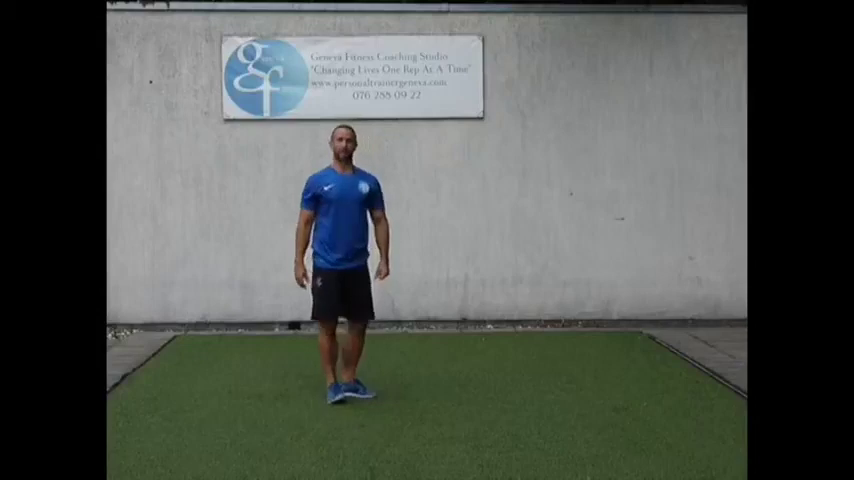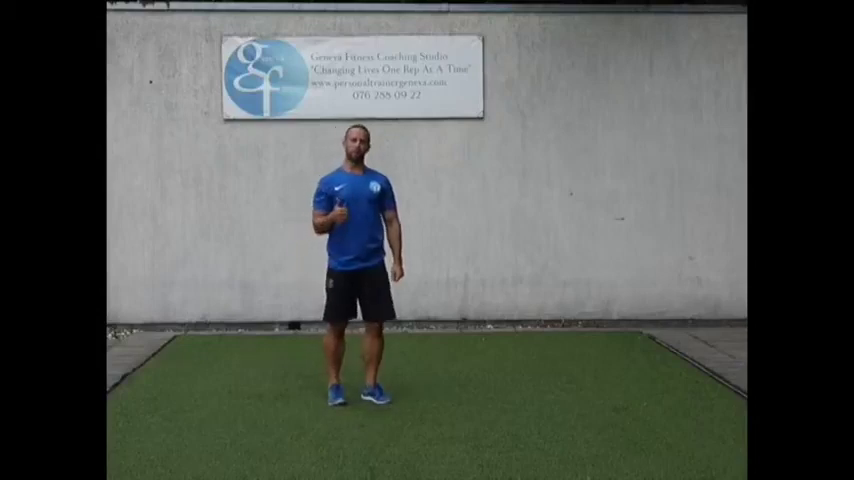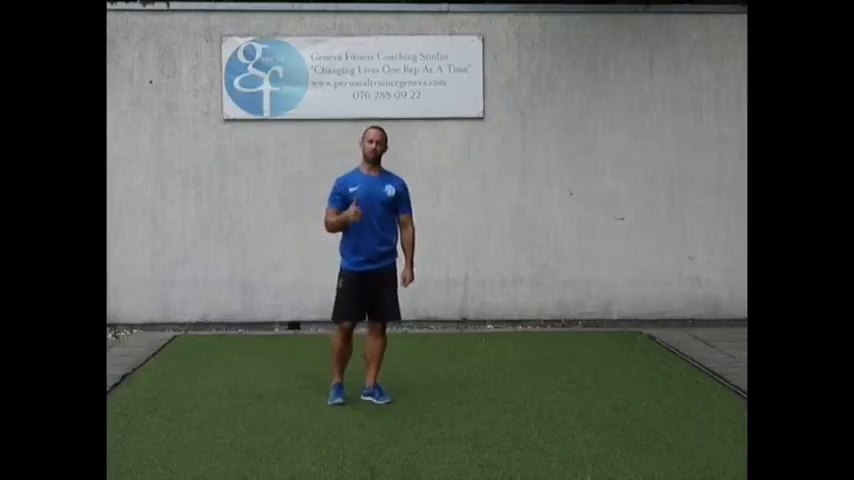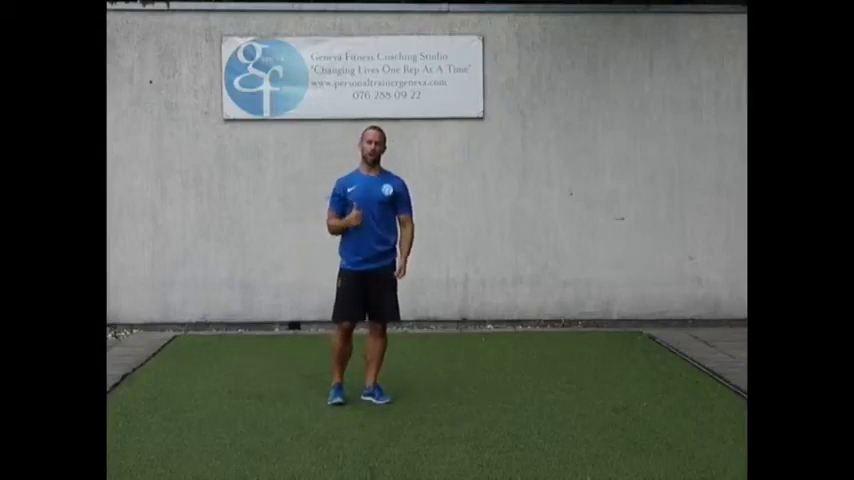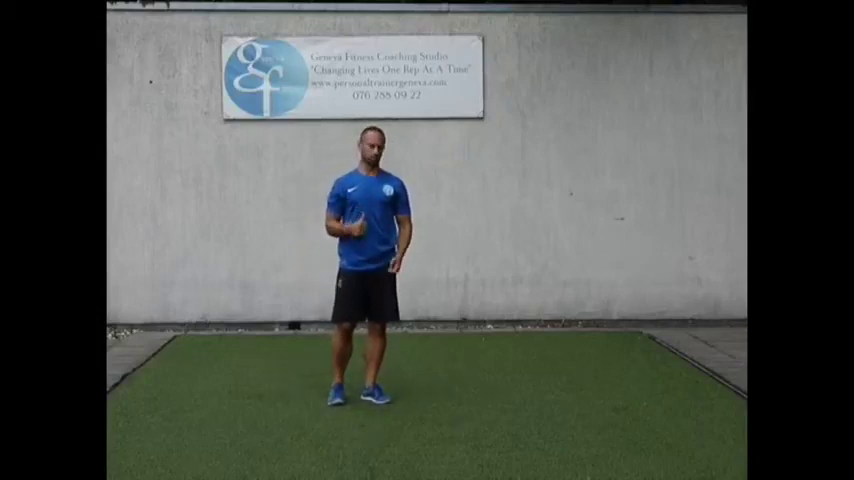
dt=0.7s
person 1, frame 1
left shoulder: (369, 182)
right shoulder: (317, 181)
left elbow: (380, 221)
right elbow: (304, 223)
left wrist: (384, 259)
right wrist: (299, 262)
left hip: (357, 266)
right hip: (326, 266)
left knee: (358, 325)
right knee: (327, 325)
left ankle: (350, 381)
right ankle: (332, 383)
person 1, frame 2
left shoulder: (380, 182)
right shoulder: (328, 182)
left elbow: (392, 222)
right elbow: (318, 225)
left wrist: (397, 260)
right wrist: (333, 217)
left hip: (373, 266)
right hip: (340, 267)
left knee: (375, 326)
right knee: (336, 327)
left ankle: (371, 385)
right ankle: (334, 384)
person 1, frame 3
left shoulder: (396, 185)
right shoulder: (344, 182)
left elbow: (406, 226)
right elbow: (329, 225)
left wrist: (409, 264)
right wrist: (347, 216)
left hip: (384, 268)
right hip: (352, 267)
left knee: (378, 326)
right knee: (345, 326)
left ankle: (371, 385)
right ankle: (337, 384)
person 1, frame 4
left shoulder: (395, 184)
right shoulder: (344, 183)
left elbow: (406, 225)
right elbow: (331, 226)
left wrist: (403, 258)
right wrist: (348, 222)
left hip: (383, 268)
right hip: (351, 268)
left knee: (379, 327)
right knee: (344, 326)
left ankle: (371, 385)
right ankle: (337, 384)
person 1, frame 5
left shoulder: (394, 184)
right shoulder: (343, 184)
left elbow: (405, 224)
right elbow: (330, 224)
left wrist: (400, 254)
right wrist: (349, 229)
left hip: (383, 269)
right hip: (351, 268)
left knee: (378, 327)
right knee: (344, 326)
left ankle: (371, 386)
right ankle: (337, 384)
